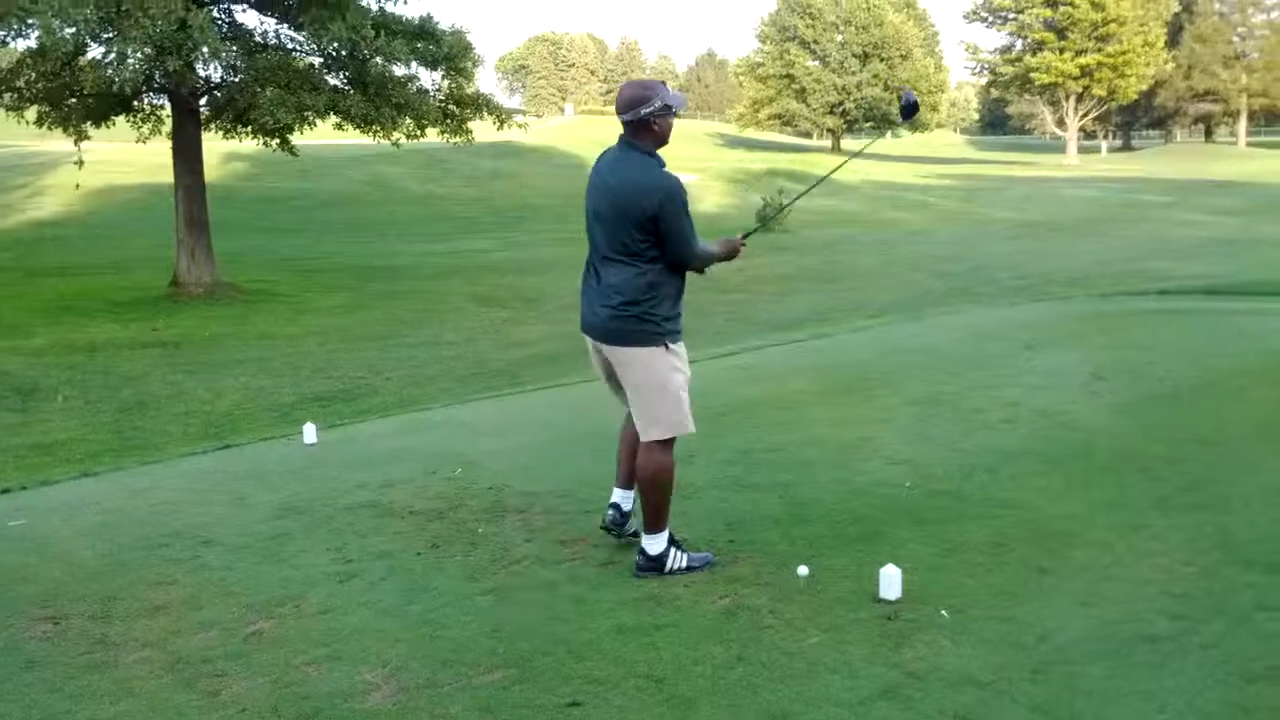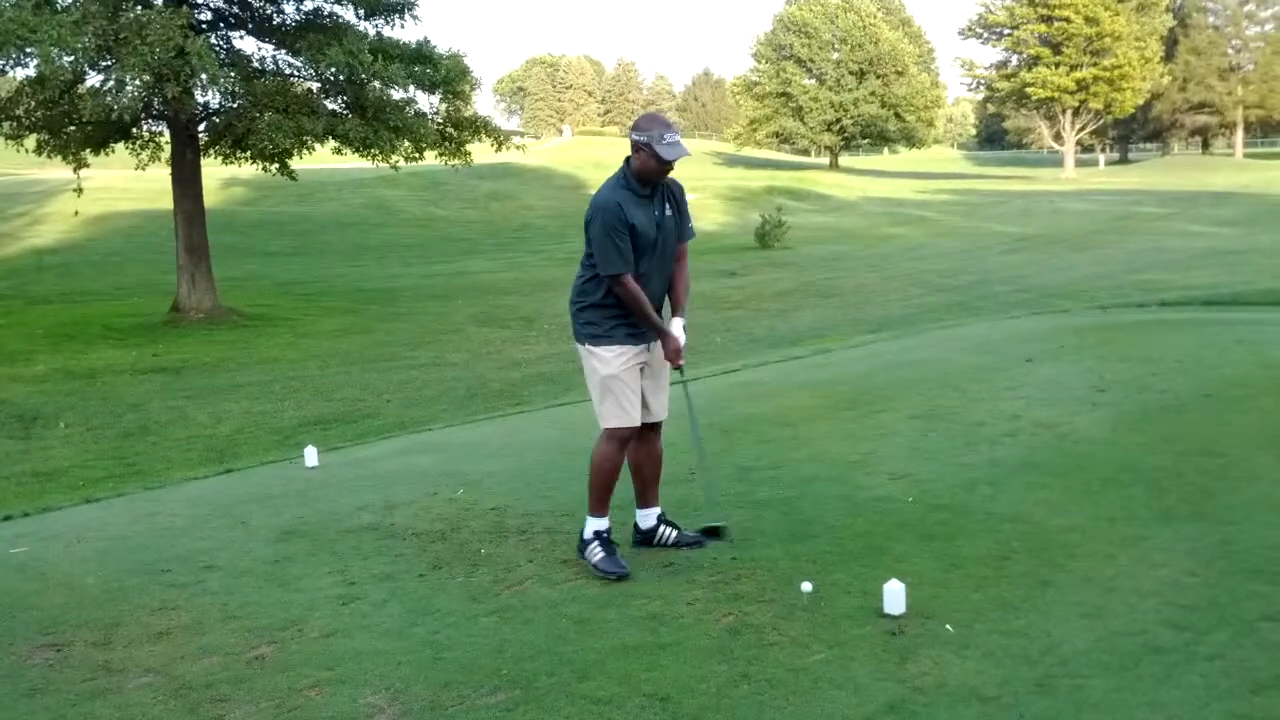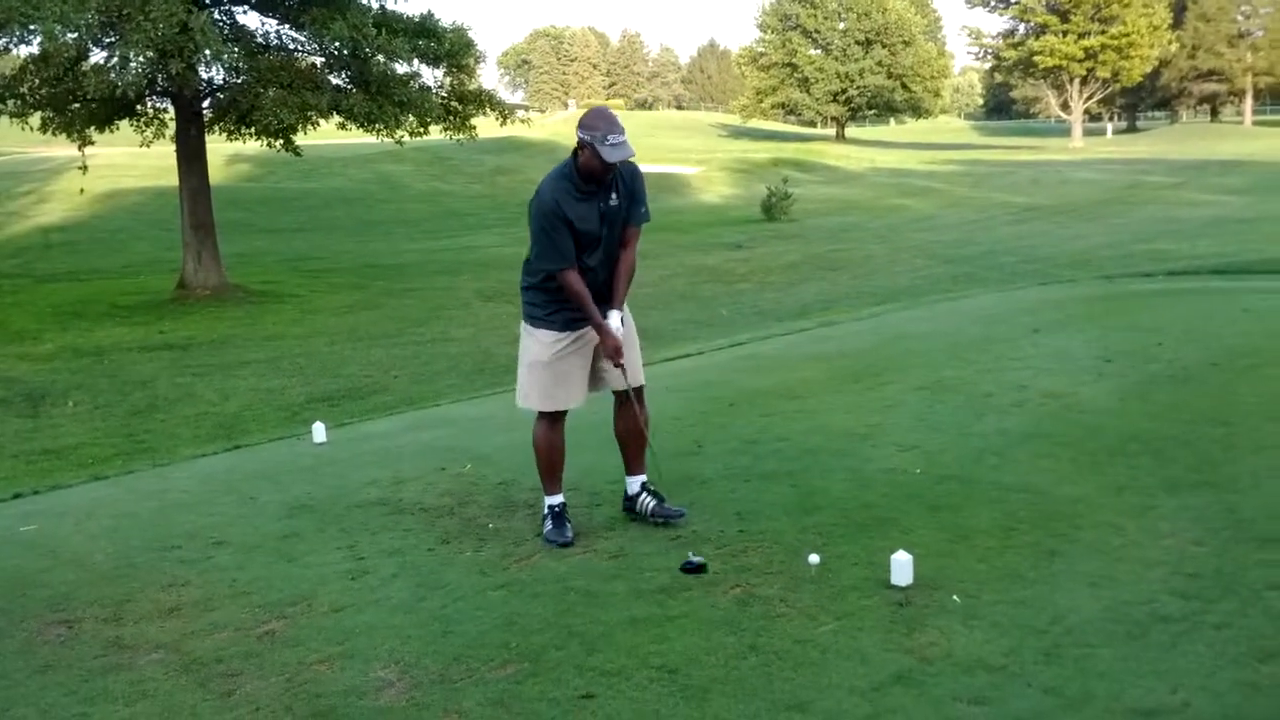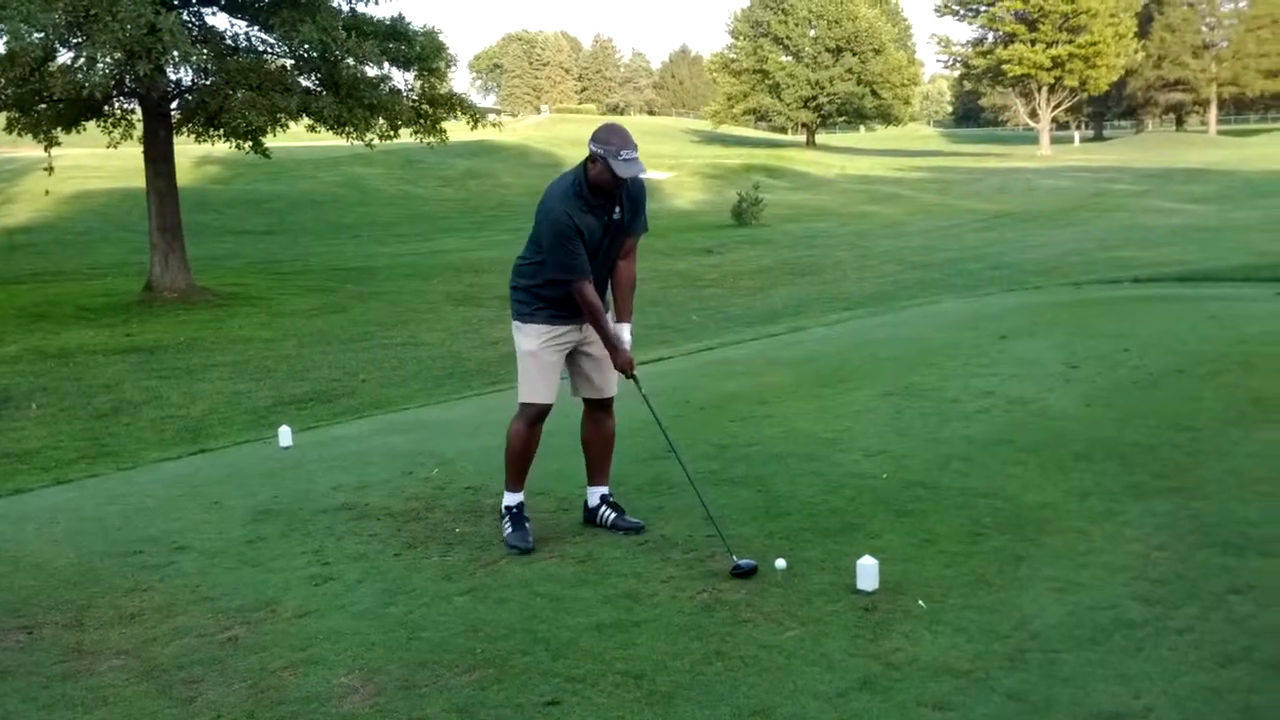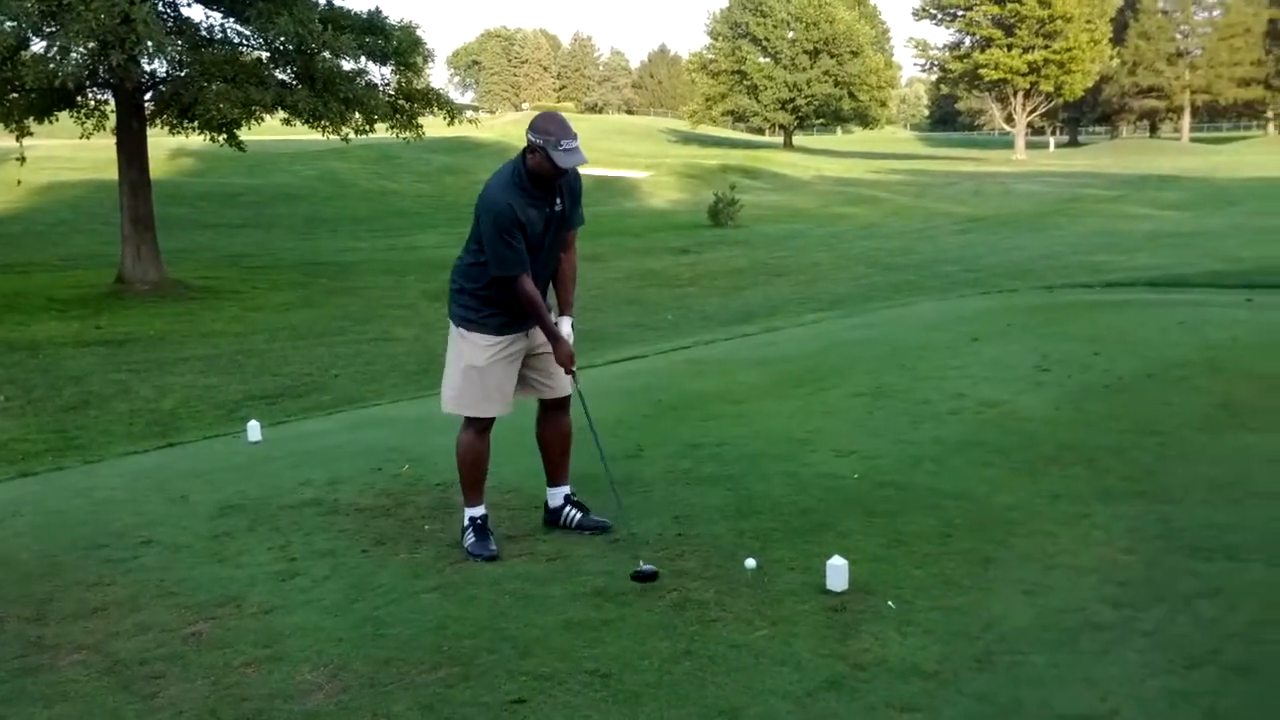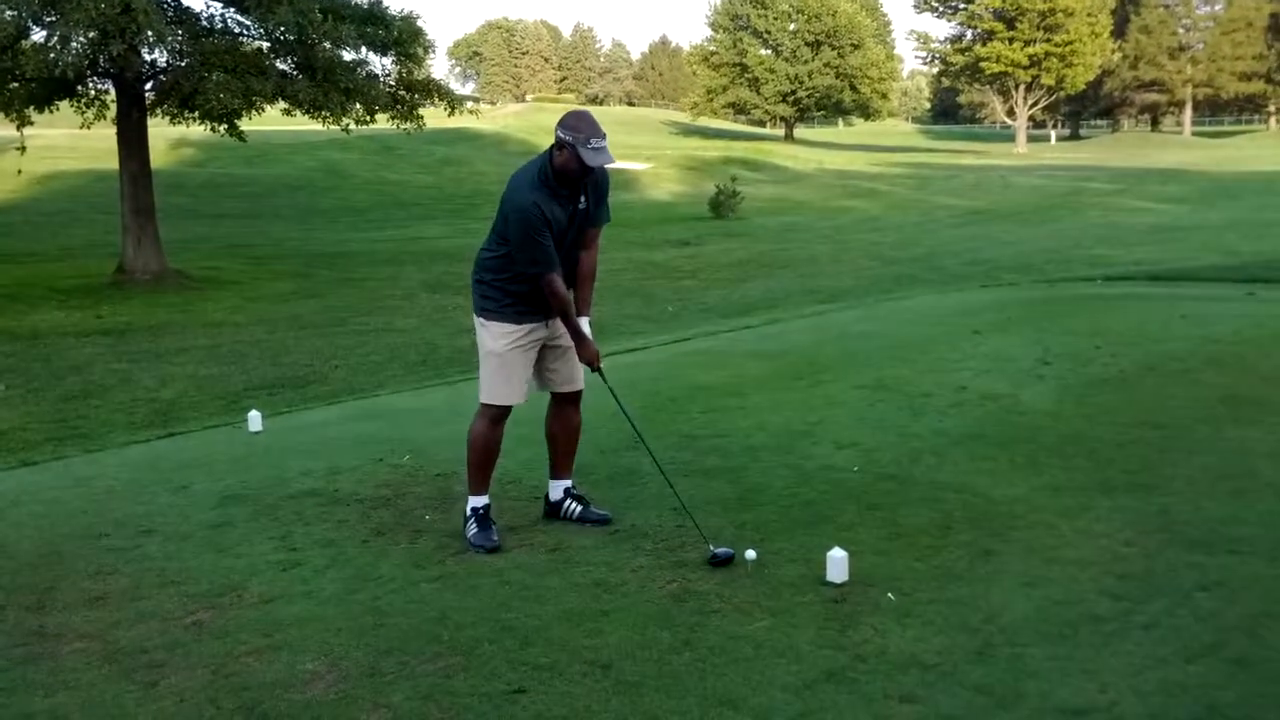
dt=0.7s
person 1, frame 1
left shoulder: (606, 163)
right shoulder: (661, 185)
right elbow: (688, 257)
left wrist: (701, 252)
right wrist: (721, 251)
left hip: (602, 318)
right hip: (643, 327)
left knee: (640, 420)
right knee: (659, 434)
left ankle: (622, 505)
right ankle: (655, 549)
person 1, frame 2
left shoulder: (673, 192)
right shoulder: (609, 205)
left elbow: (679, 260)
right elbow: (621, 282)
left wrist: (677, 321)
right wrist: (665, 333)
left hip: (648, 329)
right hip: (606, 331)
left knee: (650, 426)
right knee: (621, 430)
left ankle: (648, 521)
right ankle: (594, 533)
person 1, frame 3
left shoulder: (629, 177)
right shoulder: (550, 198)
left elbow: (628, 247)
right elbow: (566, 275)
left wrist: (617, 314)
right wrist: (601, 332)
left hip: (607, 303)
right hip: (554, 313)
left knee: (632, 392)
right knee: (552, 410)
left ankle: (637, 490)
right ankle: (554, 506)
person 1, frame 4
left shoulder: (632, 190)
right shoulder: (560, 206)
left elbow: (625, 258)
right elbow: (580, 285)
left wrist: (624, 325)
right wrist: (613, 347)
left hip: (592, 310)
right hip: (542, 309)
left knee: (601, 403)
right knee: (535, 408)
left ankle: (597, 501)
right ankle: (513, 504)
person 1, frame 5
left shoulder: (568, 181)
right shoulder: (500, 200)
left elbow: (565, 251)
right elbow: (519, 281)
left wrist: (566, 319)
right wrist: (554, 339)
left hip: (534, 312)
right hip: (484, 315)
left knee: (557, 403)
right knee: (479, 418)
left ankle: (559, 501)
right ankle: (474, 519)
person 1, frame 6
left shoulder: (596, 179)
right shoulder: (526, 197)
left elbow: (587, 250)
right elbow: (549, 279)
left wrist: (584, 319)
right wrist: (579, 339)
left hip: (557, 305)
right hip: (506, 306)
left knee: (569, 395)
right knee: (497, 407)
left ankle: (560, 494)
right ankle: (476, 507)
